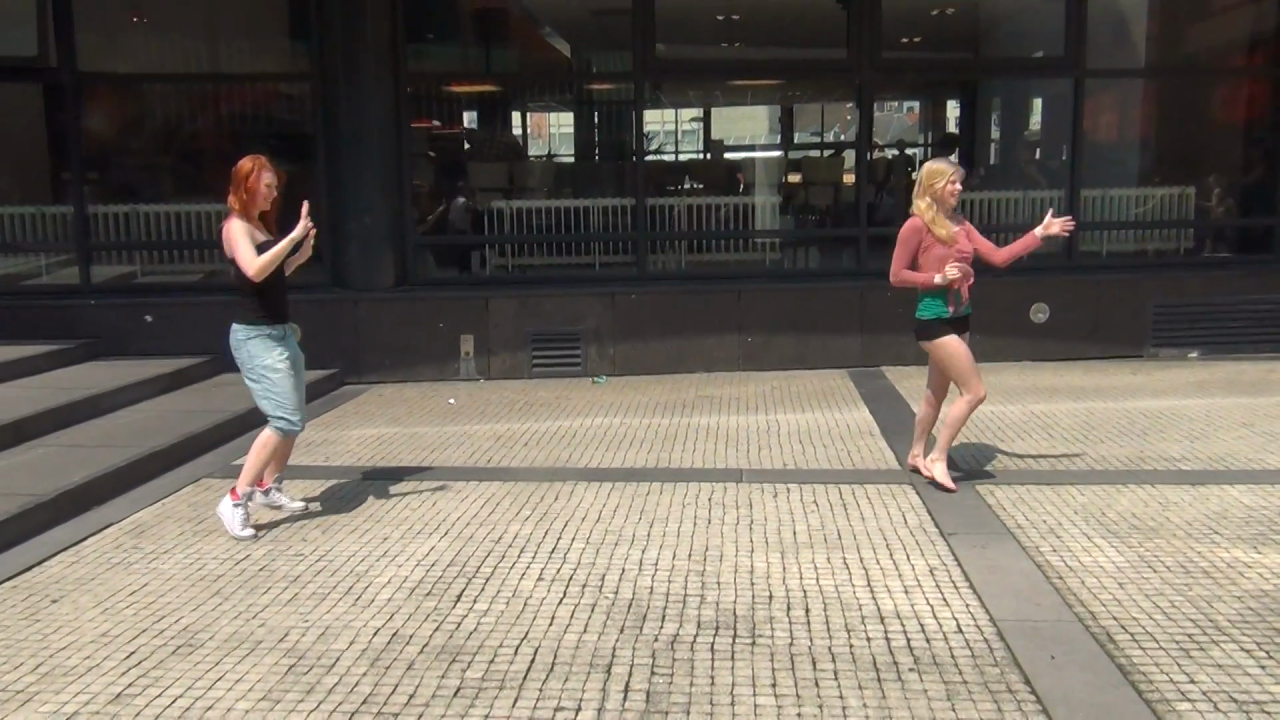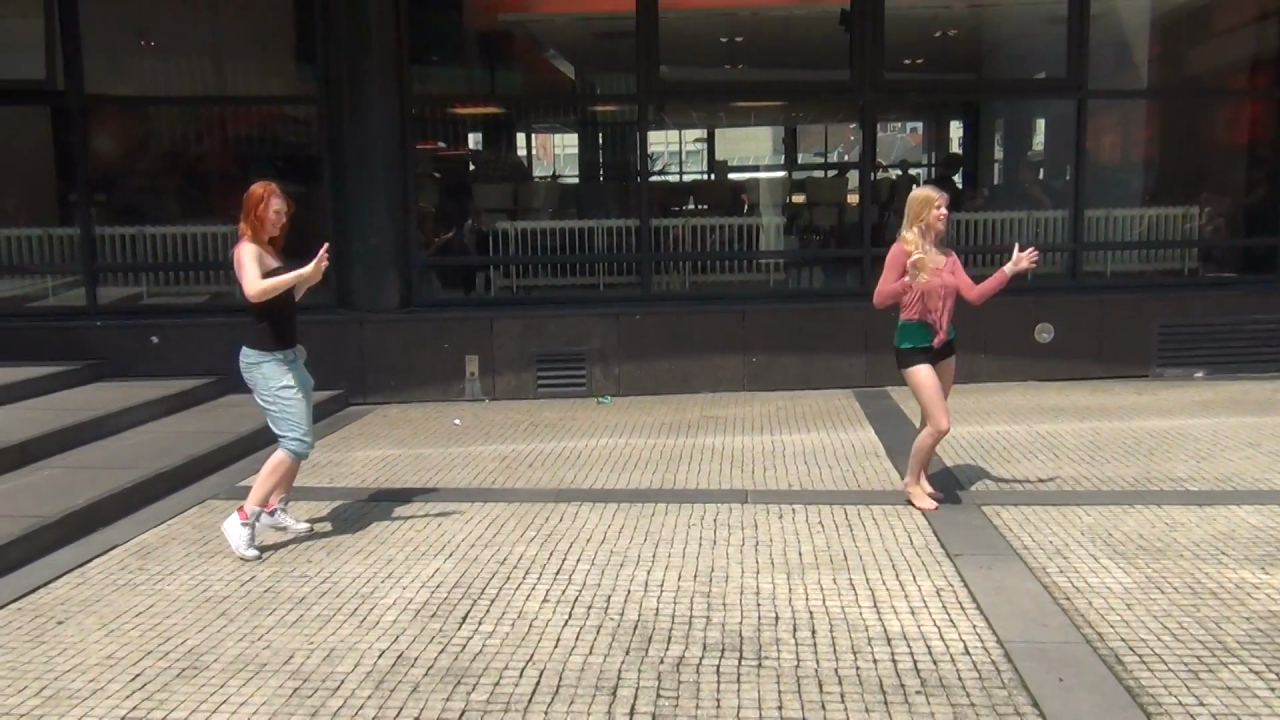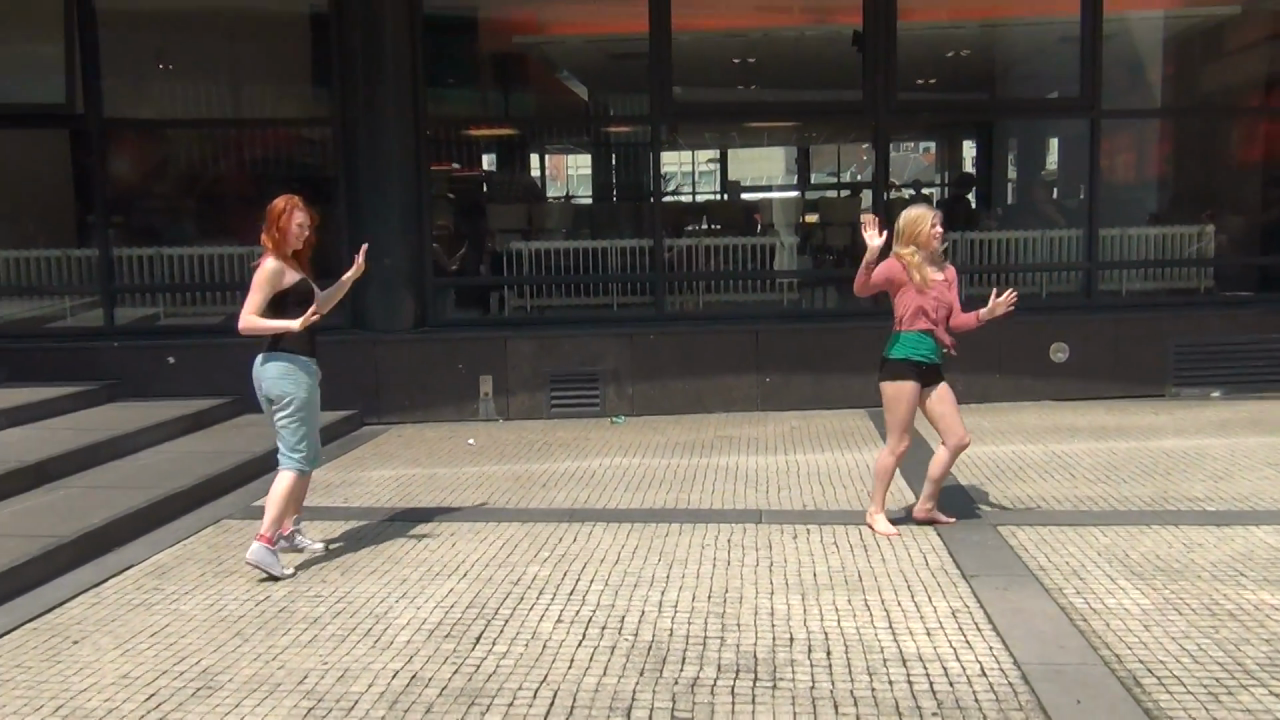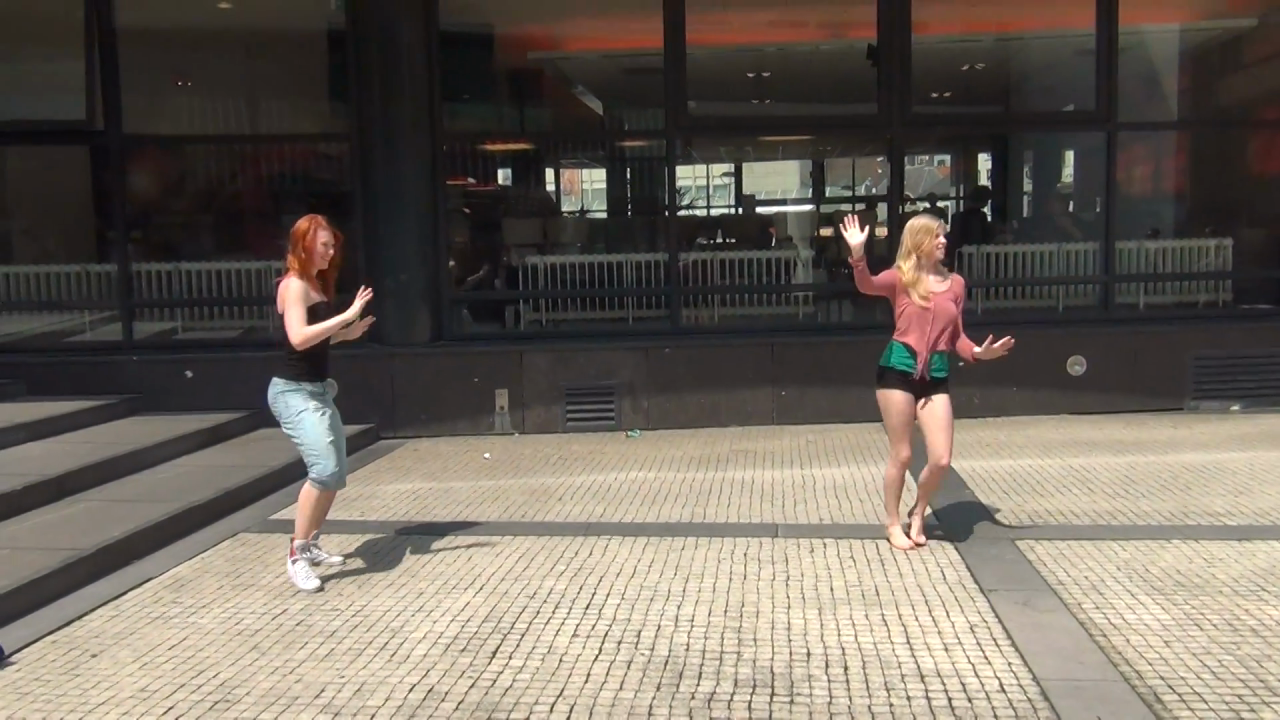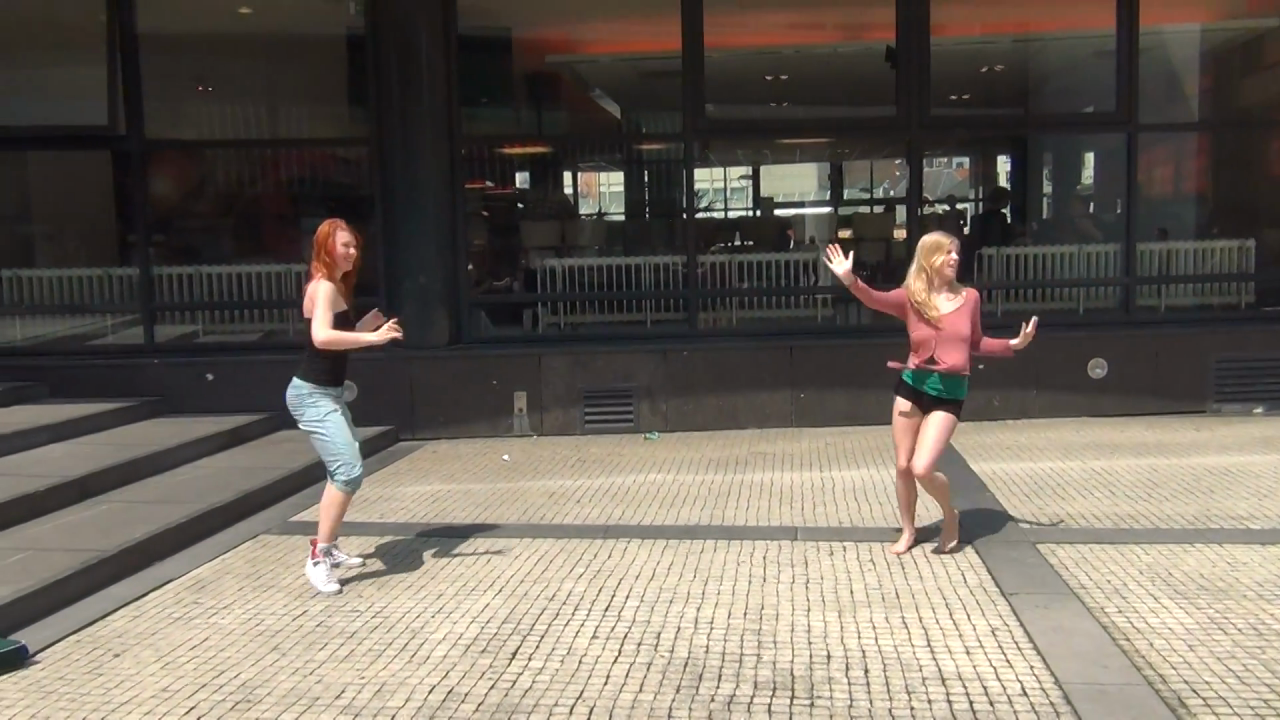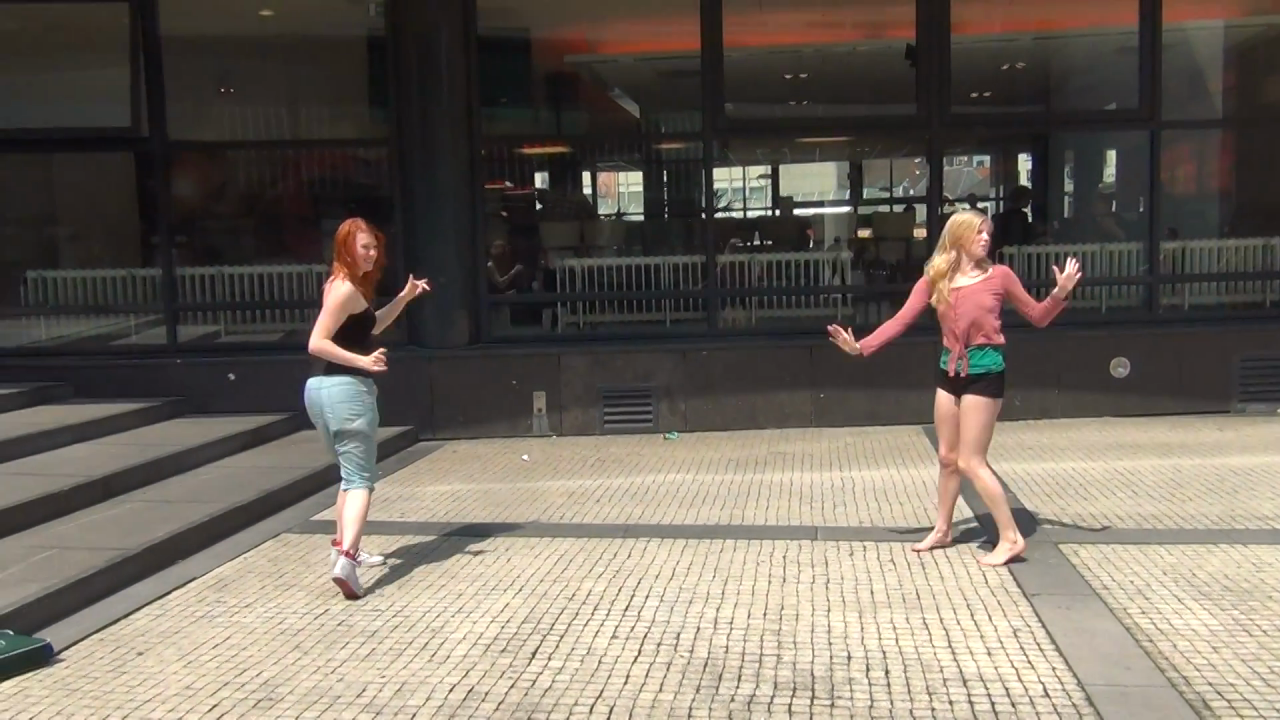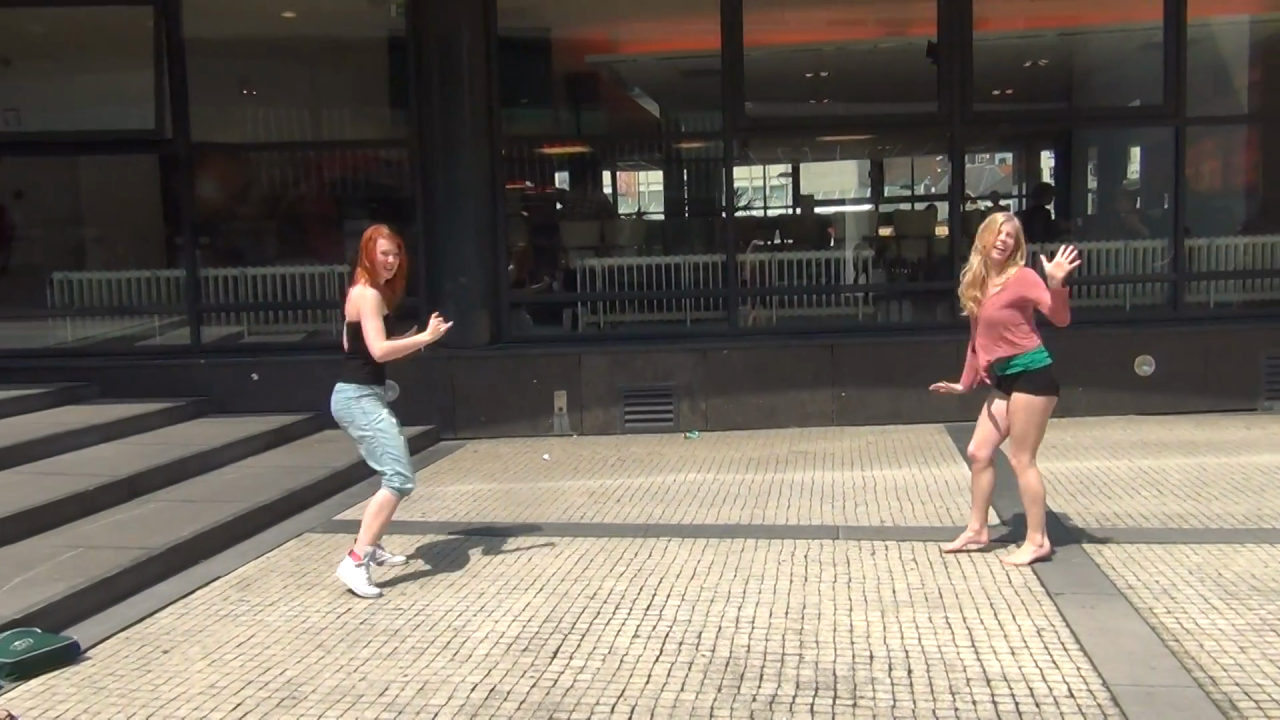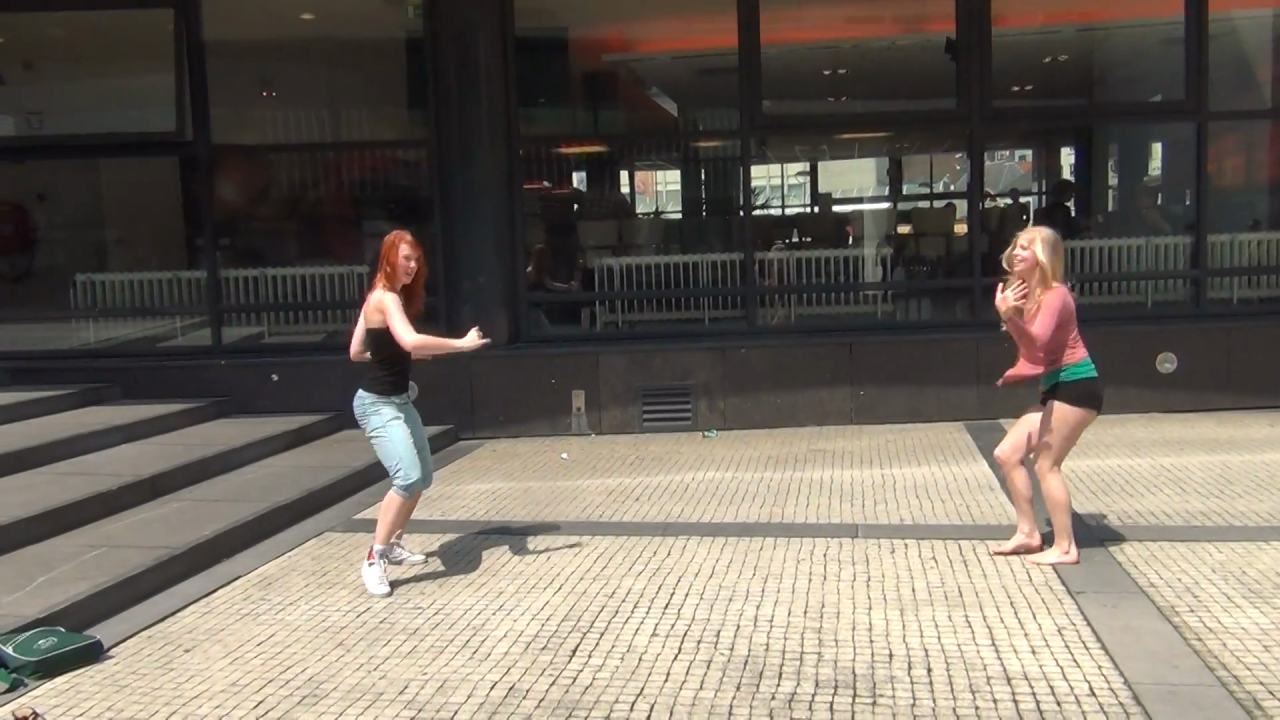
dt=0.2s
person 1, frame 1
left shoulder: (262, 225)
right shoulder: (236, 226)
right elbow: (253, 271)
left wrist: (296, 259)
right wrist: (294, 237)
left hip: (282, 333)
right hip: (255, 338)
left knee: (292, 418)
right knee: (284, 419)
left ankle: (268, 487)
right ankle: (236, 499)
person 1, frame 2
left shoulder: (268, 249)
right shoulder: (248, 250)
right elbow: (255, 291)
left wrist: (309, 279)
right wrist: (305, 271)
left hip: (288, 356)
right hip: (267, 359)
left knee: (297, 440)
right knee: (296, 441)
left ankle: (275, 509)
right ankle: (243, 518)
person 1, frame 3
left shoulder: (293, 263)
right shoulder: (271, 266)
left elbow: (312, 309)
right elbow: (246, 323)
left wrist: (347, 280)
right wrist: (294, 325)
left hip: (295, 370)
right hip: (283, 369)
left knee: (302, 459)
right knee: (296, 460)
left ankle: (287, 531)
right ankle: (263, 544)
person 1, frame 4
left shoulder: (316, 285)
right shoulder: (294, 285)
right elbow: (298, 339)
left wrist: (349, 331)
right wrist: (347, 316)
left hip: (318, 393)
right hip: (292, 394)
left knee: (335, 474)
right knee: (324, 469)
left ankle: (307, 545)
right ankle: (298, 555)
person 1, frame 5
left shoulder: (329, 287)
right shoulder: (325, 287)
right elbow: (324, 338)
left wrist: (368, 326)
right wrist: (375, 337)
left hip: (324, 394)
right hip: (314, 395)
left knee: (345, 472)
right knee: (347, 471)
left ankle: (324, 547)
right ankle: (320, 556)
person 1, frame 6
left shoulder: (345, 285)
right shoulder: (344, 288)
left elbow: (367, 328)
right elbow: (316, 343)
left wrist: (403, 298)
right wrist: (363, 362)
left hip: (318, 389)
right hip: (345, 390)
left knee: (352, 475)
right knee: (359, 478)
left ankle: (344, 547)
right ankle: (345, 559)
person 1, frame 7
left shoulder: (371, 293)
right shoulder: (365, 294)
right elbow: (380, 350)
left wrist: (407, 339)
right wrist: (429, 336)
left hip: (370, 398)
right hip: (357, 401)
left knee: (397, 475)
right knee: (400, 478)
left ankle: (370, 547)
right ankle: (355, 561)
person 1, frame 8
left shoulder: (383, 297)
right shoulder: (386, 300)
left elbow: (356, 352)
right elbow: (410, 342)
left wrist: (386, 356)
right wrist: (463, 344)
left hip: (395, 400)
right hip: (377, 405)
left knee: (417, 476)
right knee: (408, 476)
left ankle: (390, 544)
right ankle: (374, 559)
person 2, frame 1
left shoulder: (962, 225)
right shoulder: (916, 226)
left elbow: (999, 258)
right elbow: (897, 276)
left wrist: (1039, 234)
right wrist: (937, 279)
left hip: (959, 316)
right hip: (934, 318)
left knee: (936, 392)
right knee: (975, 392)
left ankle: (918, 455)
right ankle: (936, 458)
person 2, frame 2
left shoulder: (948, 256)
right shoulder: (904, 250)
left elbow: (973, 295)
right elbow: (879, 299)
left wrist: (1009, 270)
right wrist: (909, 280)
left hip: (943, 343)
right hip: (913, 345)
left knee: (933, 422)
right knee: (940, 424)
left ankle: (916, 476)
right ankle: (912, 482)
person 2, frame 3
left shoulder: (948, 272)
right shoulder: (899, 266)
left elbow: (956, 320)
right elbow: (861, 289)
left wrist: (987, 314)
right wrist: (871, 256)
left hip: (933, 365)
right hip: (903, 360)
left knee: (958, 439)
right knee: (898, 443)
left ankle: (925, 506)
right ankle: (875, 511)
person 2, frame 4
left shoulder: (956, 284)
right shoulder: (899, 278)
left elbow: (956, 337)
right elbow: (867, 284)
left wrist: (982, 352)
right wrist: (857, 253)
left hip: (936, 376)
right hip: (897, 371)
left knee: (941, 460)
right knee: (901, 454)
left ankle: (918, 513)
right ankle: (893, 524)
person 2, frame 5
left shoulder: (970, 299)
right shoulder: (910, 297)
left elbow: (976, 343)
right elbow: (877, 301)
left wrist: (1012, 345)
right wrist: (850, 279)
left hip: (948, 395)
right hip: (911, 388)
left knee: (921, 468)
right knee: (903, 466)
left ankle: (950, 516)
right ankle: (908, 530)
person 2, frame 6
left shoulder: (999, 276)
right shoulder: (933, 280)
left elbow: (1038, 316)
right elbow: (901, 321)
left wrist: (1060, 293)
right wrist: (861, 346)
left hip: (984, 373)
right hip: (951, 374)
left knee: (969, 461)
right knee: (948, 458)
left ankle: (1011, 539)
right ankle: (942, 531)
person 2, frame 7
left shoulder: (1021, 276)
right shoulder: (975, 284)
left elbow: (1060, 317)
right elbow: (980, 339)
left wrist: (1056, 283)
right wrist: (965, 383)
left hip: (1032, 374)
right hip: (1005, 379)
left knee: (1021, 458)
right knee: (978, 452)
left ankle: (1037, 541)
right ankle: (976, 530)
person 2, frame 8
left shoulder: (1053, 298)
right shoulder: (1028, 294)
left elbow: (1036, 344)
left wrist: (1009, 317)
left hip: (1076, 389)
right hip: (1056, 390)
left knee: (1045, 465)
right knee: (1005, 455)
left ankle: (1065, 546)
right ankle: (1027, 533)
